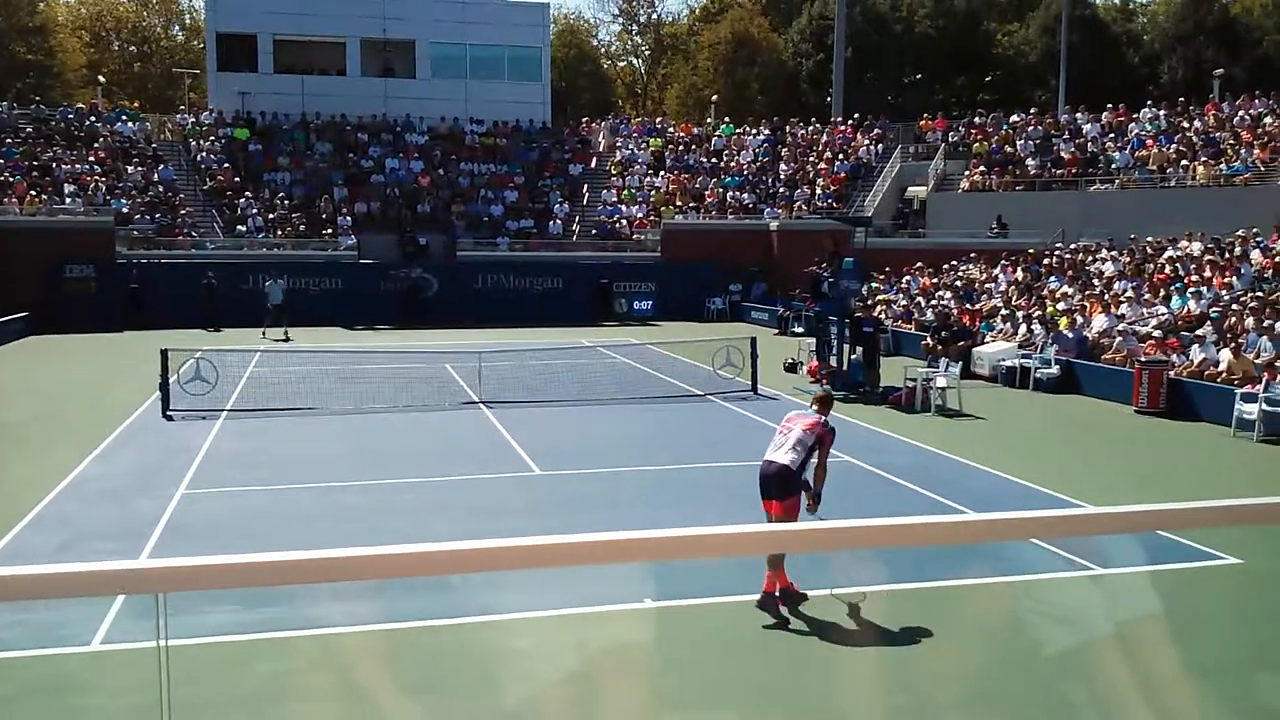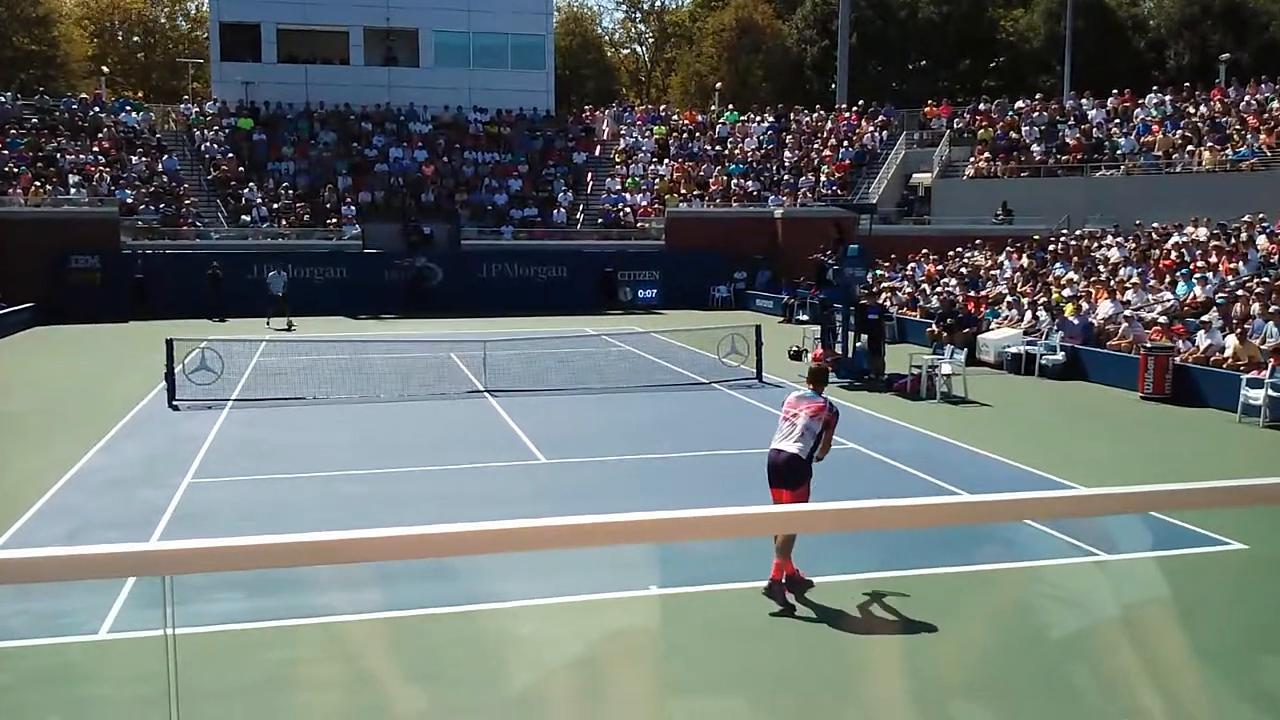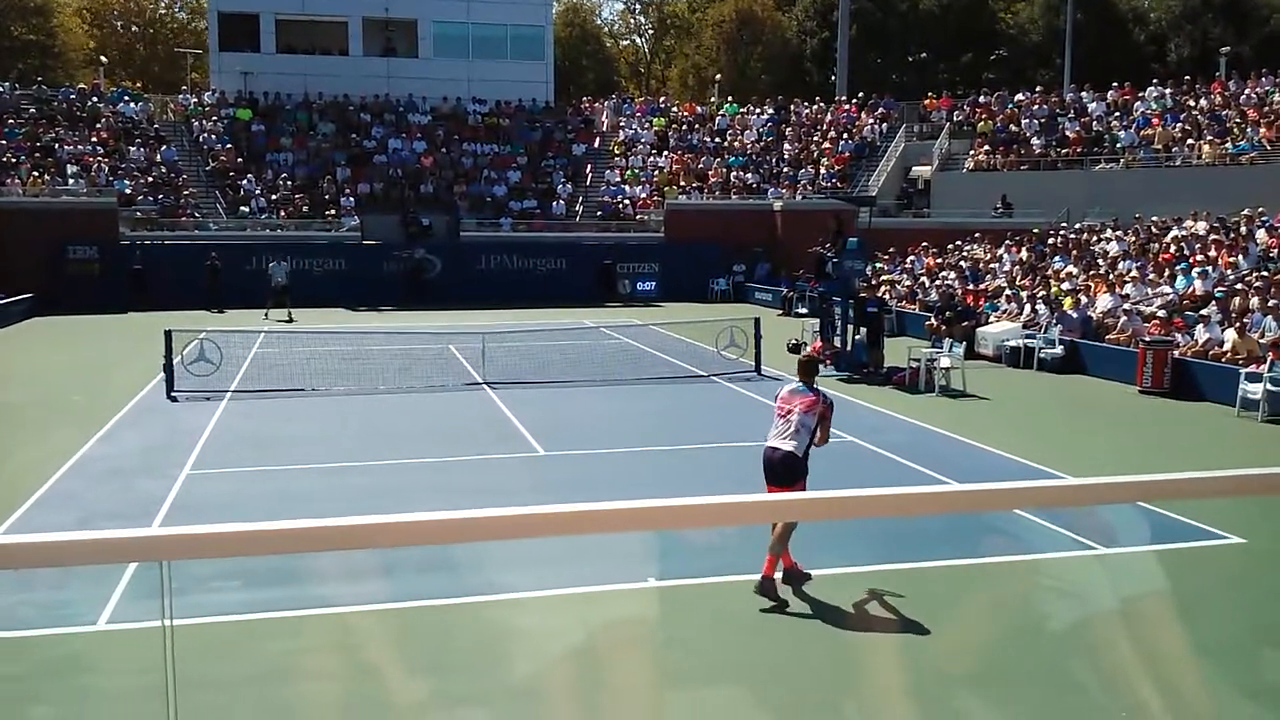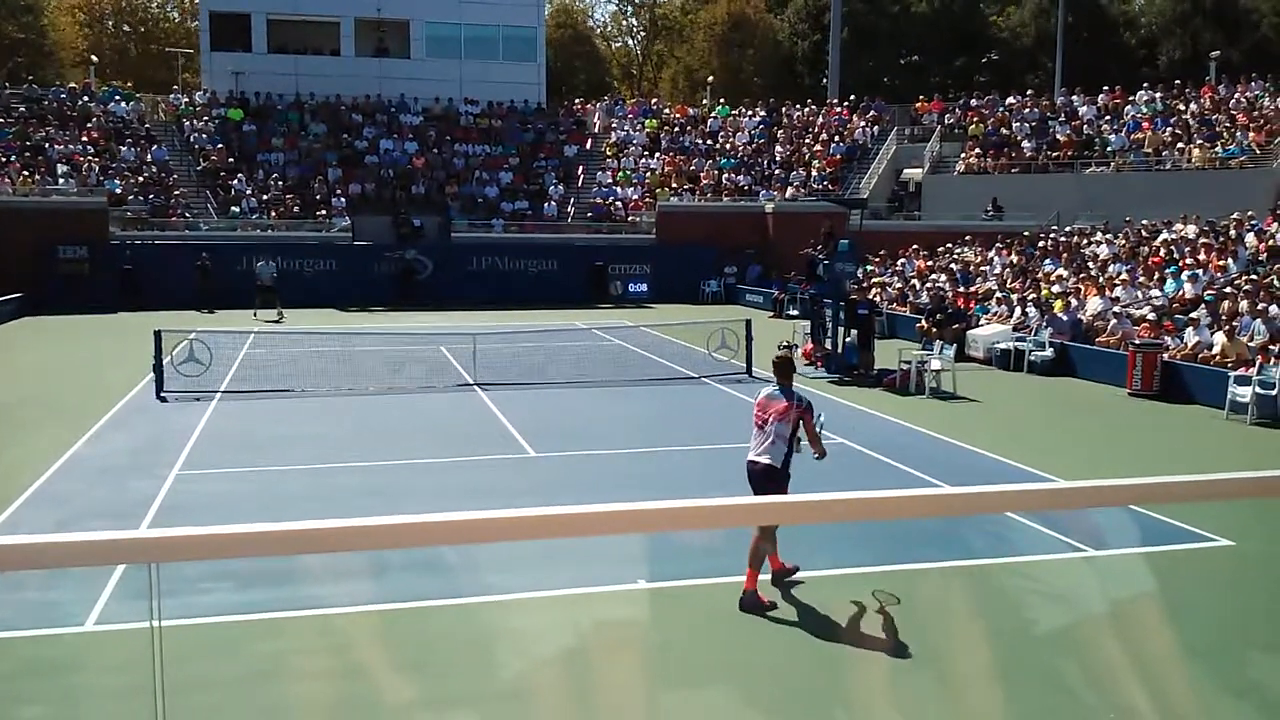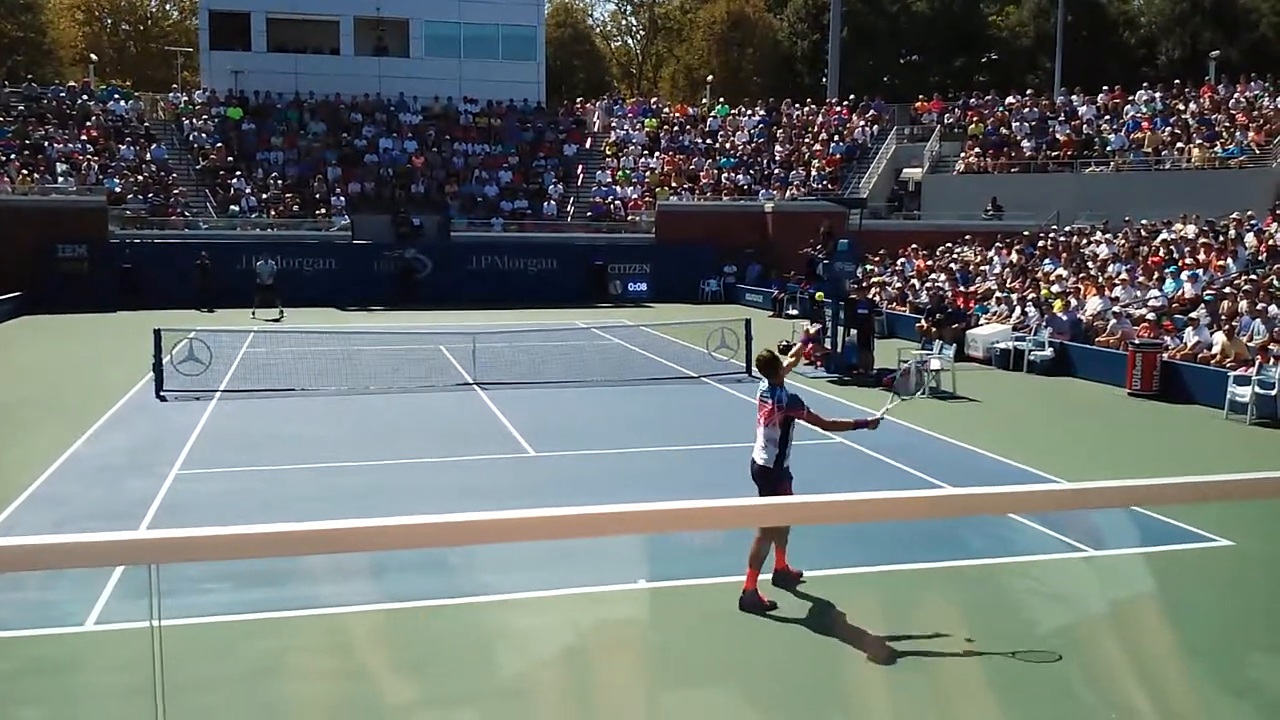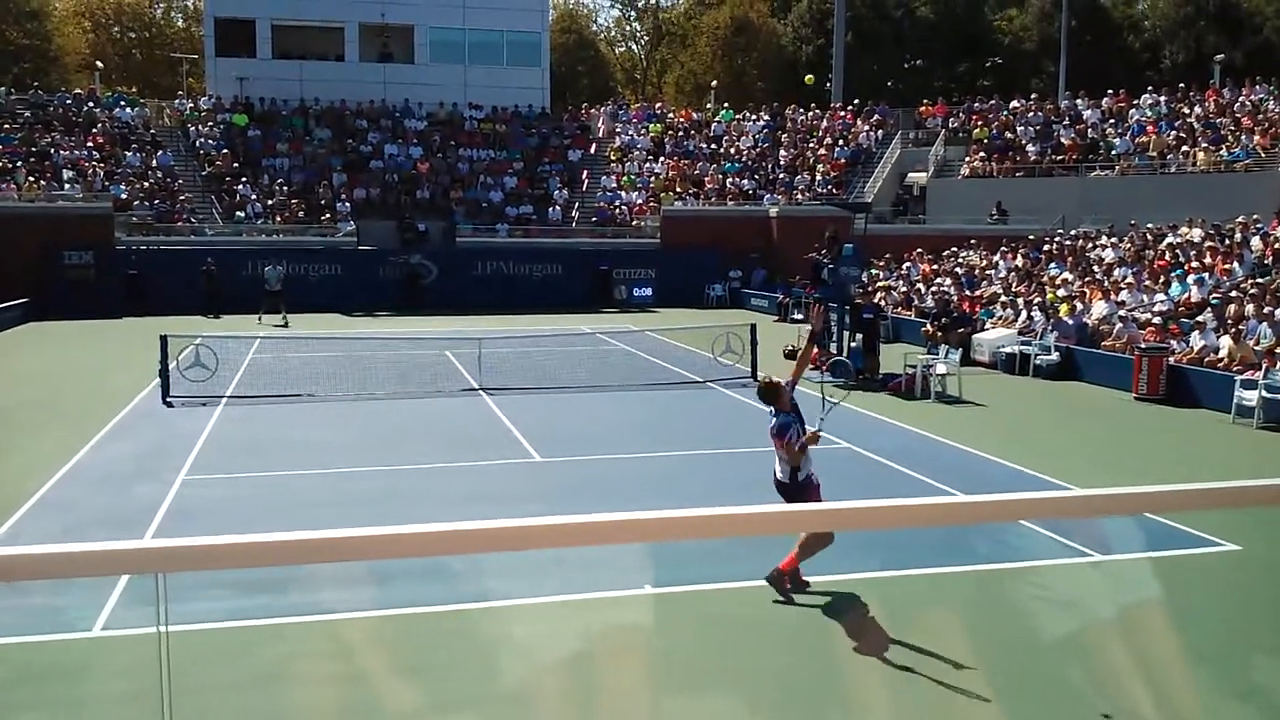
dt=0.4s
person 1, frame 1
left shoulder: (792, 416)
right shoulder: (826, 428)
right elbow: (821, 466)
left wrist: (807, 489)
right wrist: (816, 497)
left hip: (766, 468)
right hip: (785, 474)
left ankle: (784, 587)
right ankle: (768, 593)
person 1, frame 2
left shoulder: (791, 398)
right shoulder: (829, 409)
right elbow: (825, 445)
right wrist: (817, 457)
left hip: (774, 455)
right hip: (795, 462)
left ankle: (790, 574)
right ankle: (775, 581)
person 1, frame 3
left shoulder: (784, 391)
right shoulder: (823, 401)
right elbow: (823, 438)
right wrist: (815, 441)
left hip: (770, 452)
right hip: (791, 458)
right knee: (788, 519)
left ankle: (789, 568)
right ankle: (767, 578)
person 1, frame 4
left shoulder: (762, 395)
right shoulder: (801, 404)
right elbow: (814, 441)
right wrist: (820, 451)
left hip: (753, 463)
right hip: (773, 469)
left knee: (768, 522)
right knee: (764, 529)
left ankle: (778, 568)
right ankle: (749, 593)
person 1, frame 5
left shoulder: (765, 386)
right shoulder: (787, 401)
left elbow: (789, 362)
right elbow: (825, 425)
left wrist: (806, 341)
right wrist: (864, 423)
left hip: (763, 464)
right hip: (772, 470)
right knee: (768, 529)
left ankle: (781, 570)
right ankle: (749, 593)
person 1, frame 6
left shoulder: (785, 398)
right shoulder: (782, 425)
left elbow: (802, 362)
right elbow: (794, 461)
left wrist: (815, 332)
right wrist: (805, 444)
left hip: (802, 478)
right hip: (795, 484)
left knee: (813, 527)
right knee: (823, 536)
left ankle: (791, 575)
right ankle: (782, 571)
